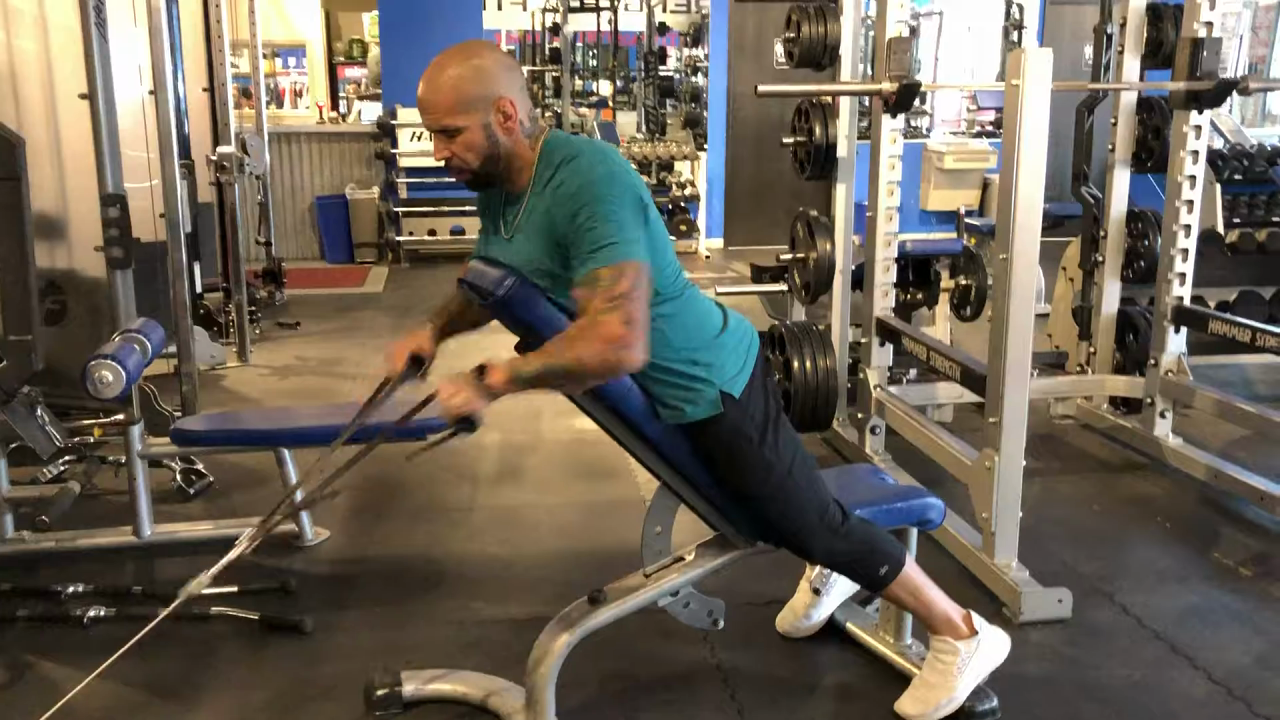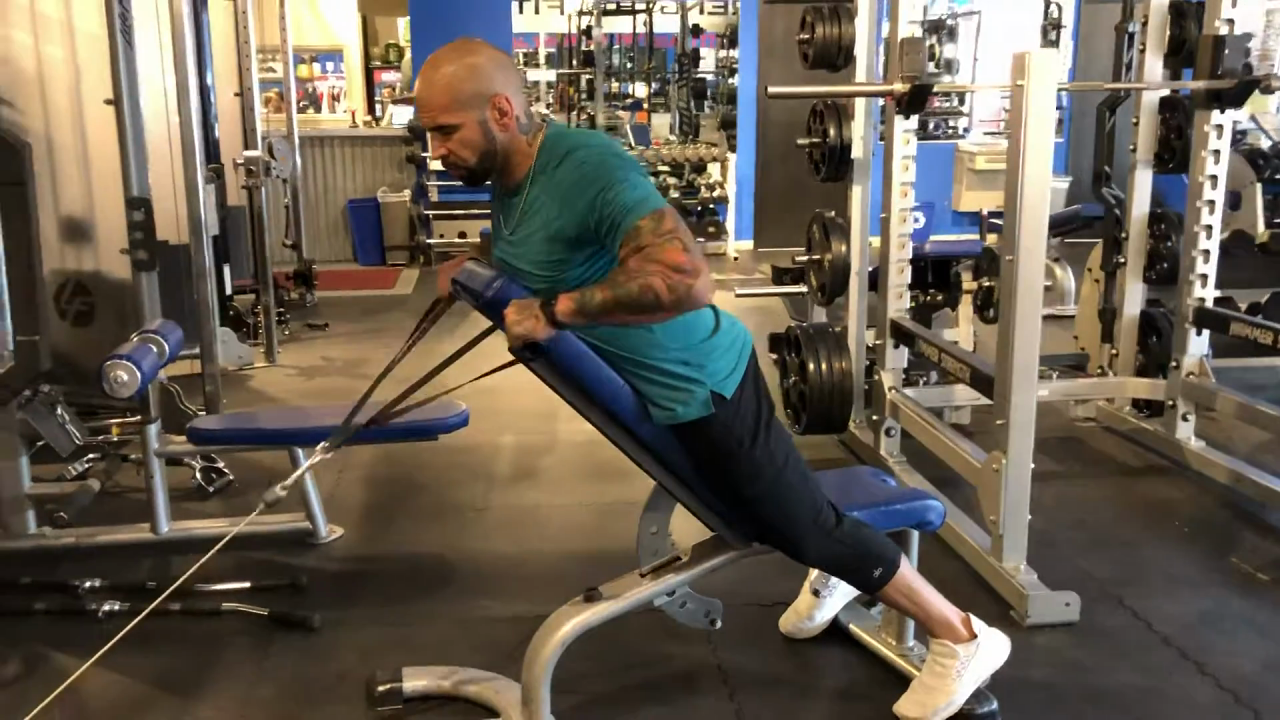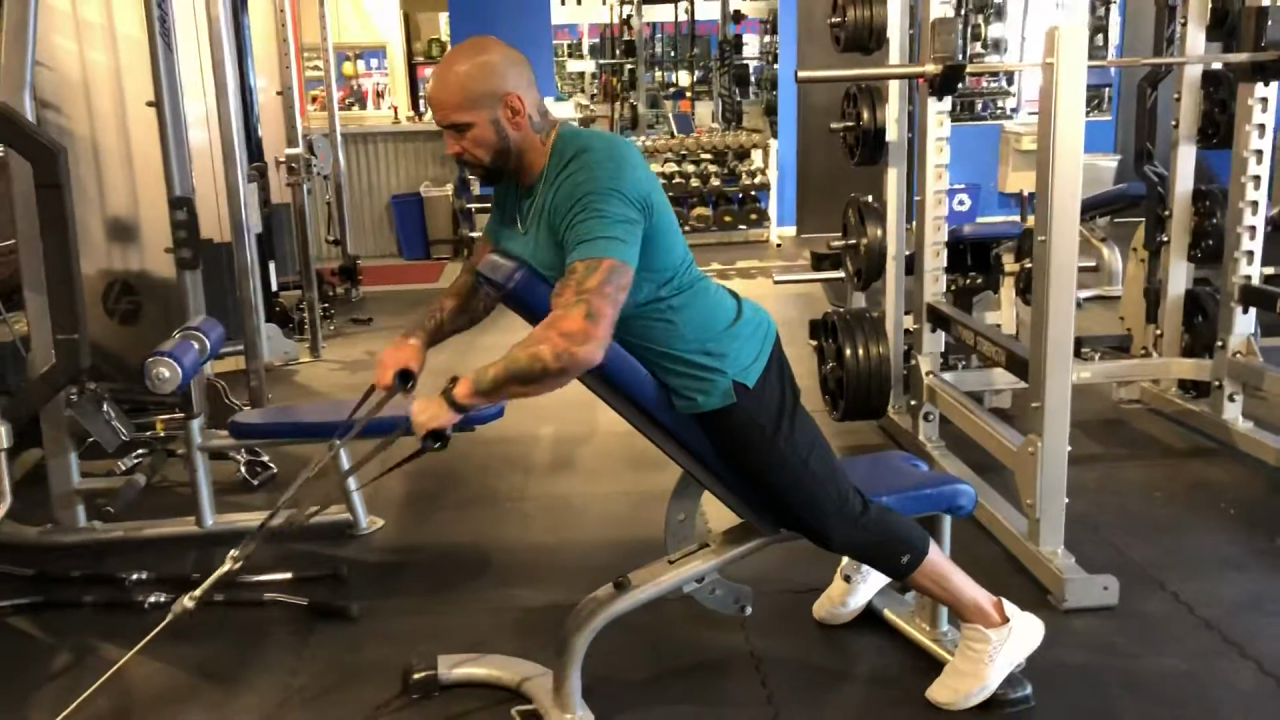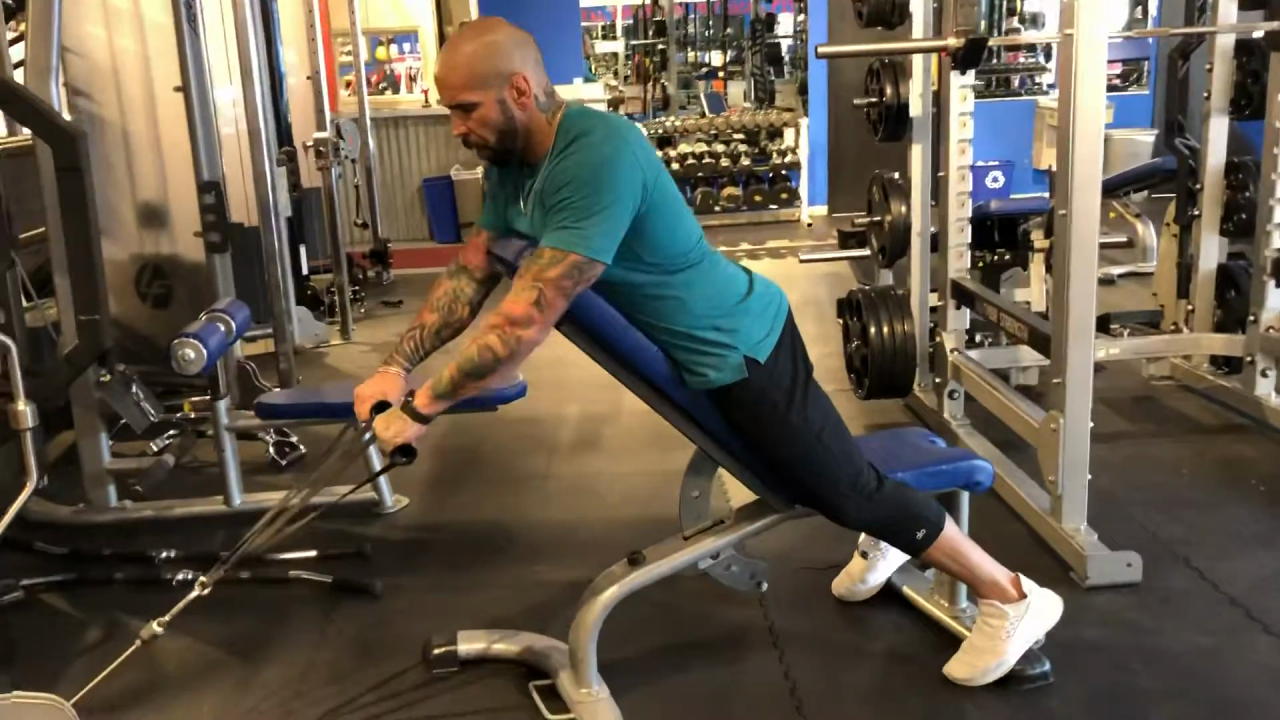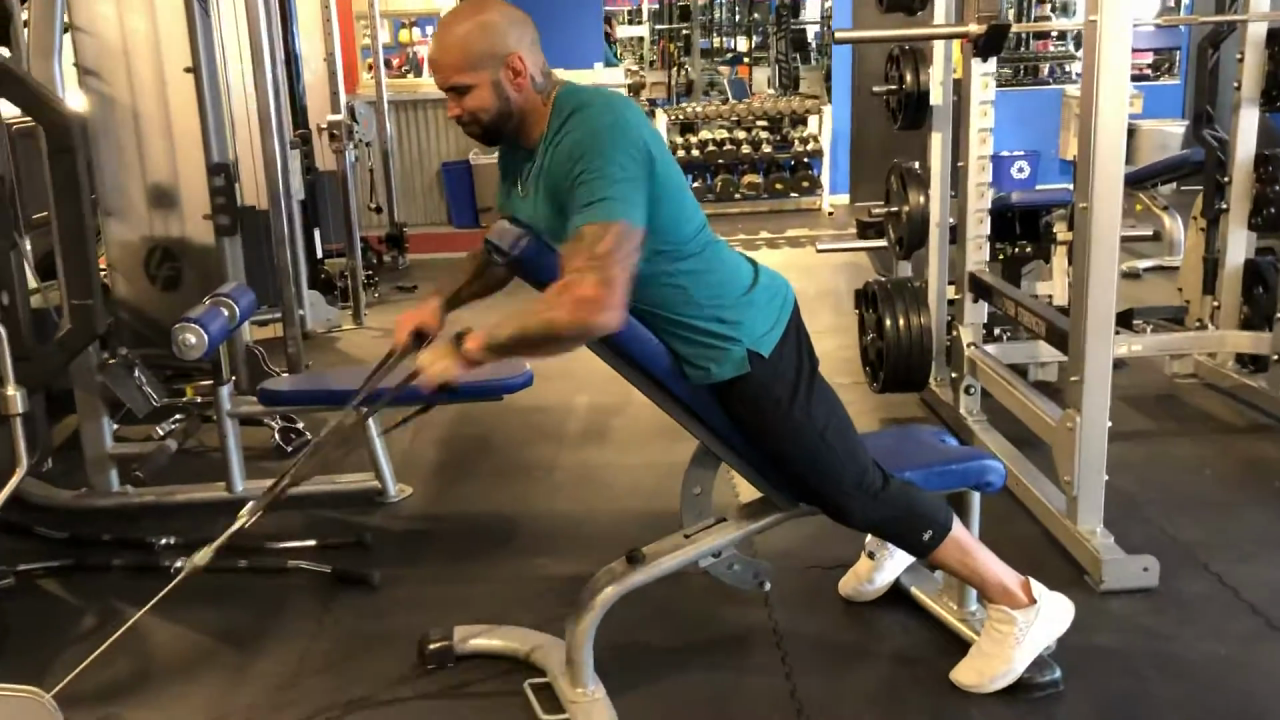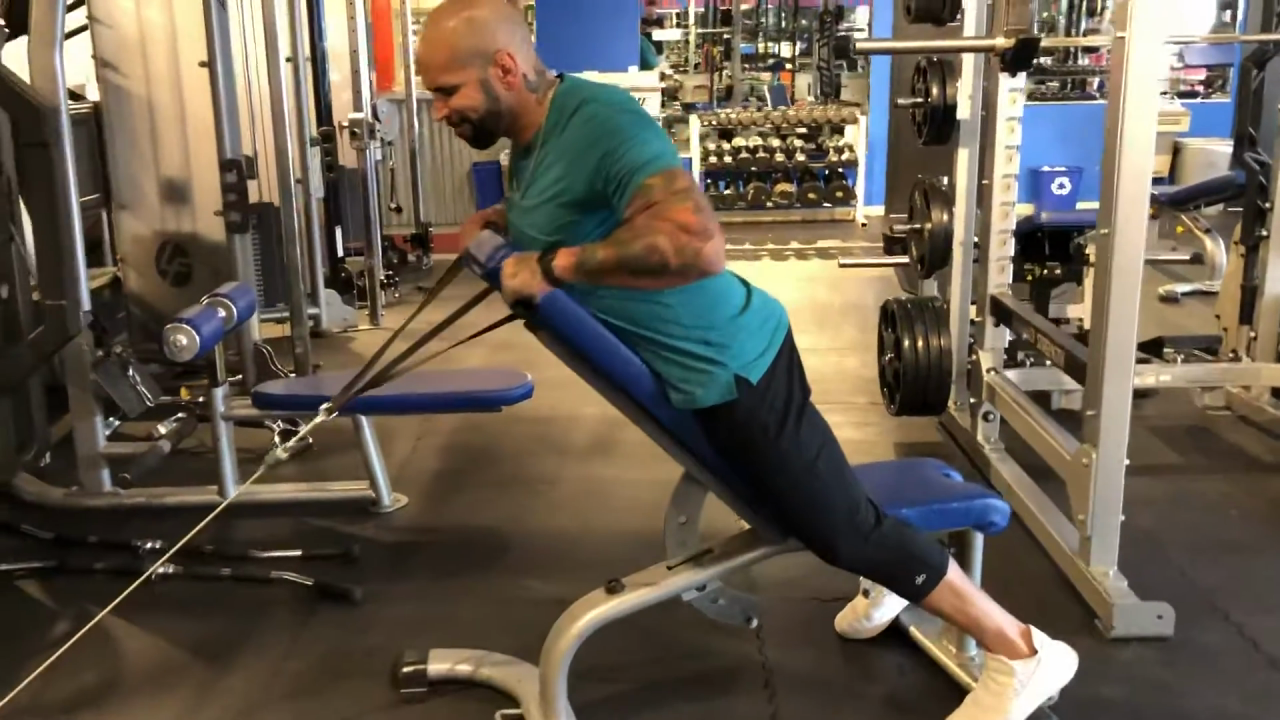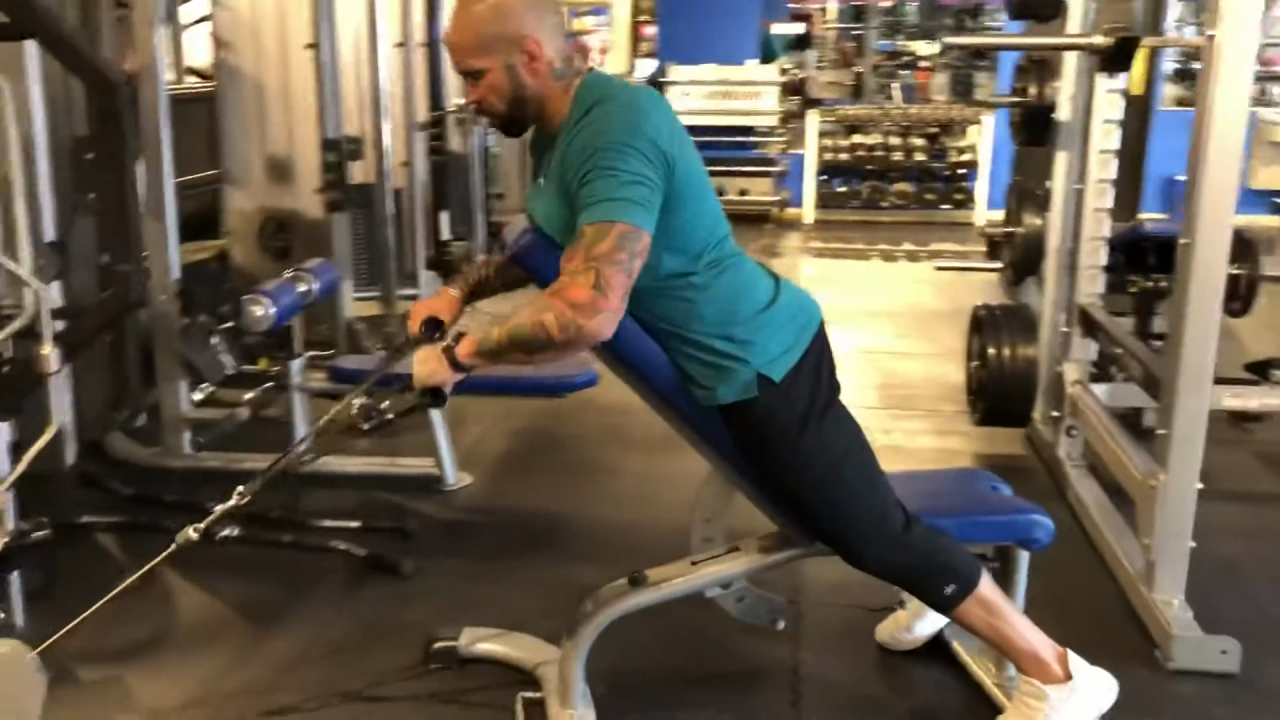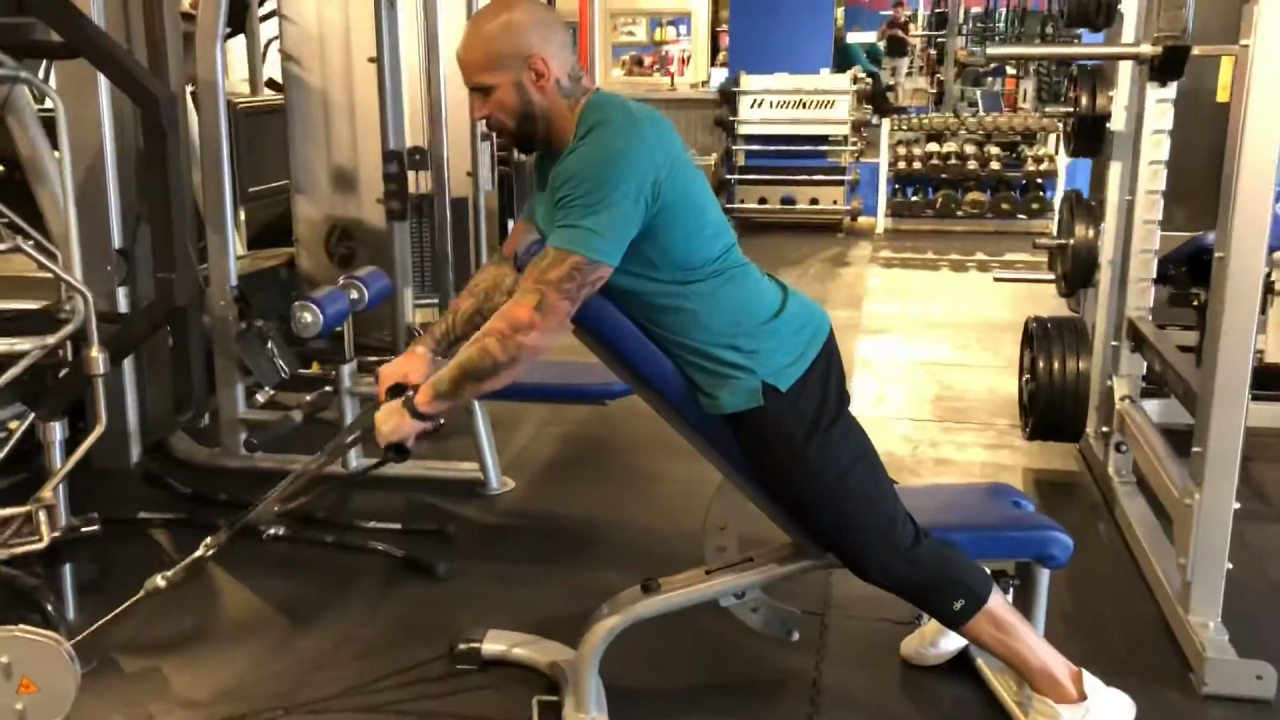
dt=0.5s
person 1, frame 1
left shoulder: (588, 182)
right shoulder: (498, 187)
left elbow: (618, 345)
left wrist: (487, 382)
right wrist: (433, 330)
left hip: (706, 385)
right hip: (661, 389)
left knee: (810, 521)
left ankle: (963, 634)
right ankle: (829, 572)
person 1, frame 2
left shoulder: (589, 167)
right shoulder: (510, 172)
left elbow: (687, 283)
left wrist: (552, 313)
right wrist: (468, 267)
left hip: (697, 384)
right hip: (654, 384)
left knee: (803, 522)
left ankle: (963, 637)
right ankle: (833, 576)
person 1, frame 3
left shoulder: (595, 176)
right shoulder: (515, 178)
left elbow: (578, 341)
right elbow: (484, 274)
left wrist: (458, 397)
right wrist: (421, 336)
left hip: (723, 371)
right hip: (681, 371)
left knee: (829, 509)
right knee: (796, 496)
left ankle: (994, 621)
right ankle: (864, 562)
person 1, frame 4
left shoulder: (598, 158)
right shoulder: (514, 164)
left elbow: (525, 320)
right elbow: (470, 275)
left wrist: (421, 408)
right wrist: (398, 364)
left hip: (737, 347)
right hip: (693, 347)
left knee: (845, 486)
right knee: (813, 471)
left ankle: (1013, 598)
right ankle: (884, 540)
person 1, frame 5
left shoulder: (597, 133)
right shoulder: (521, 143)
left elbow: (593, 305)
left wrist: (465, 351)
right wrist: (440, 303)
left hip: (738, 340)
right hip: (701, 339)
left knee: (848, 484)
left ankle: (1022, 604)
right ankle: (889, 540)
person 1, frame 6
left shoulder: (601, 122)
right shoulder: (531, 137)
left elbow: (697, 247)
left wrist: (551, 269)
right wrist: (499, 225)
left hip: (726, 364)
right hip: (698, 360)
left knee: (840, 525)
left ankle: (1024, 650)
right ankle: (887, 579)
person 1, frame 7
left shoulder: (613, 130)
right shoulder: (561, 126)
left elbow: (588, 312)
right elbow: (550, 243)
left wrist: (461, 353)
right wrist: (462, 288)
left hip: (755, 362)
right hip: (740, 349)
left knee: (869, 529)
right ankle: (938, 594)
person 1, frame 8
left shoulder: (609, 154)
right shoulder: (569, 143)
left elbow: (531, 323)
right elbow: (512, 267)
left wrist: (423, 404)
right wrist: (427, 350)
left hip: (768, 374)
right hip: (765, 356)
left knee: (882, 545)
right knee: (864, 521)
right ankle: (965, 608)
